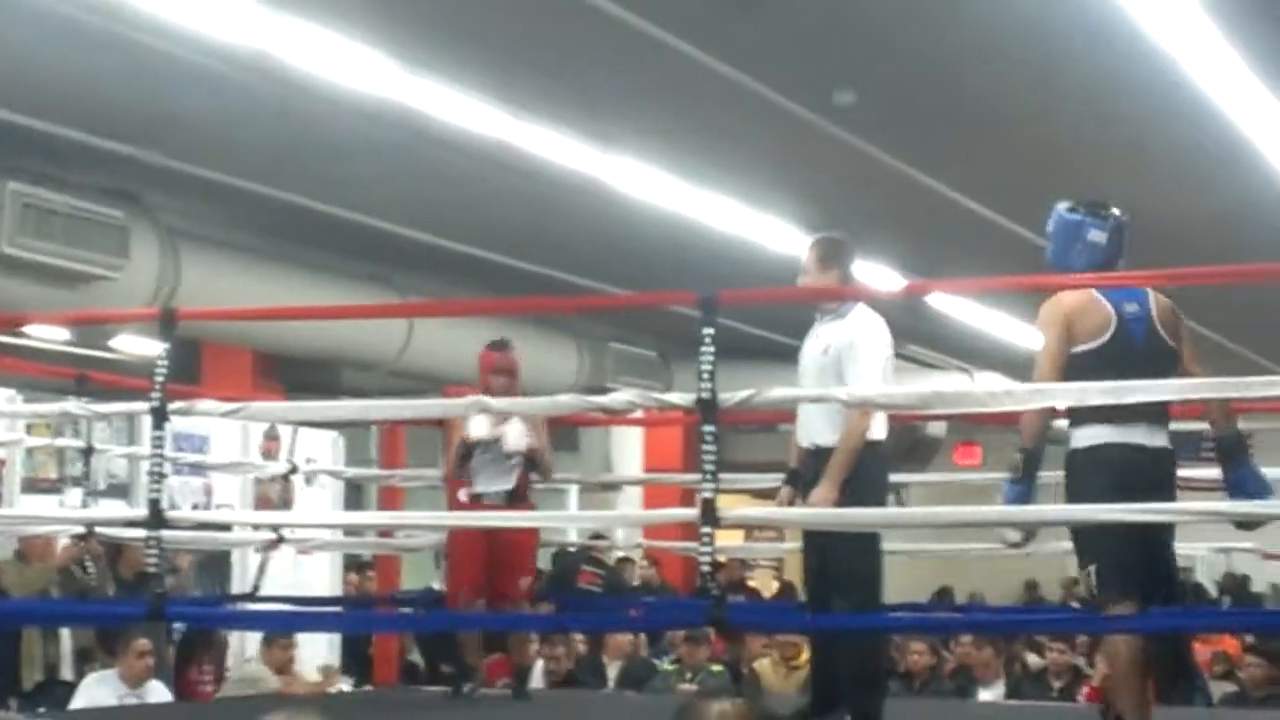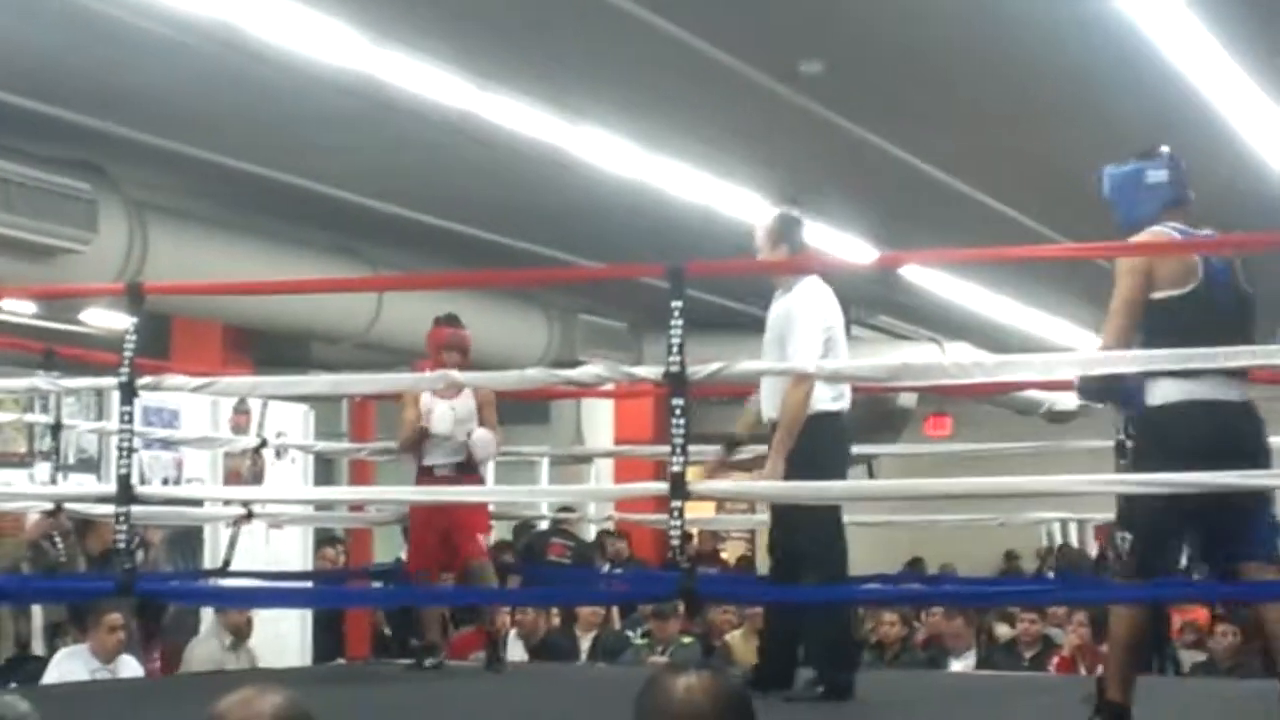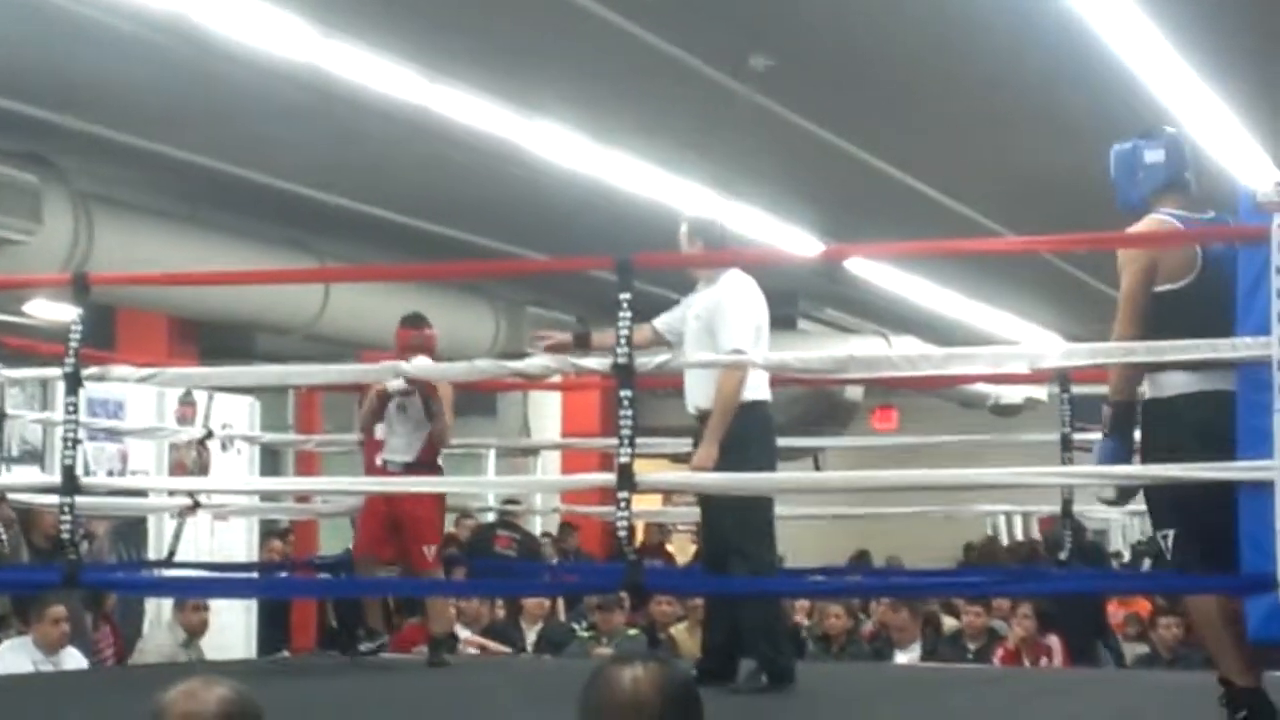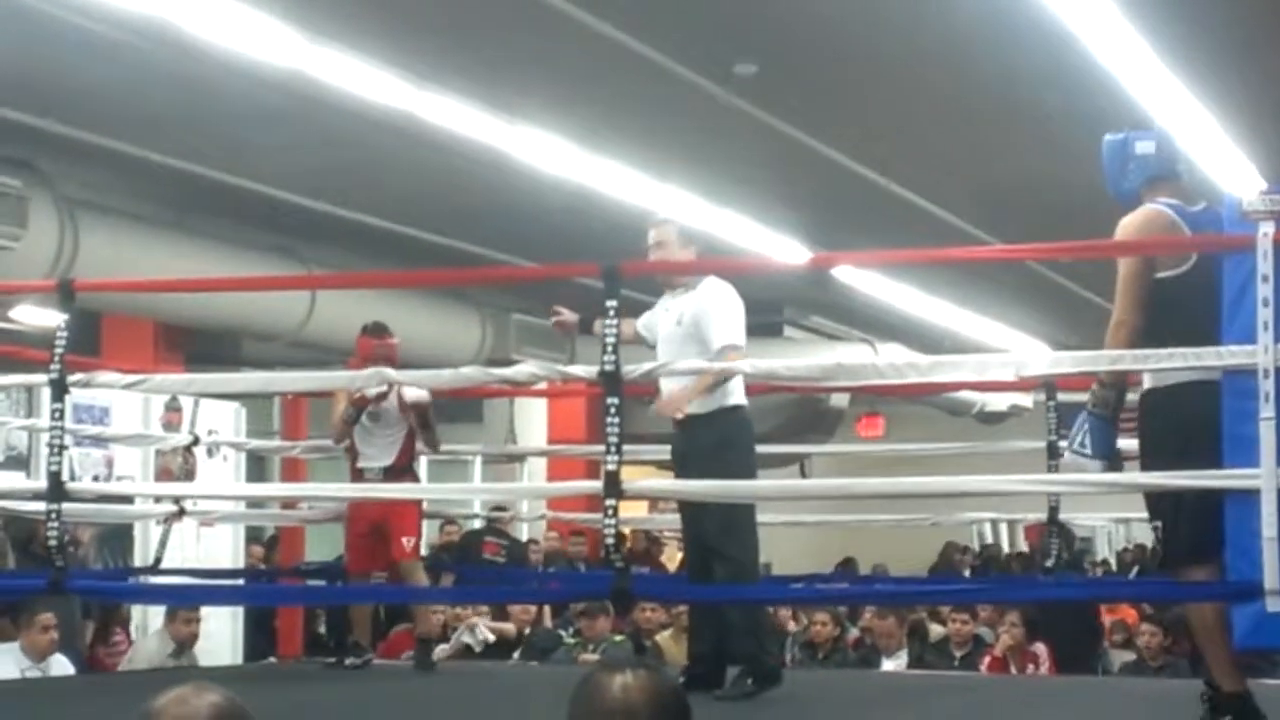
dt=0.5s
person 1, frame 1
left shoulder: (1064, 305)
right shoulder: (1160, 306)
left wrist: (1021, 477)
right wrist: (1237, 463)
left hip: (1100, 460)
right hip: (1154, 462)
left knee: (1117, 600)
right knee: (1146, 600)
person 1, frame 2
left shoulder: (1143, 249)
right shoulder: (1227, 255)
left elbow: (1115, 345)
left wrist: (1094, 382)
left hip: (1173, 423)
left knee: (1136, 572)
person 1, frame 3
left shoulder: (1146, 236)
left elbow: (1129, 340)
left wrist: (1115, 427)
left hip: (1179, 411)
left knee: (1191, 570)
right knee: (1227, 566)
person 1, frame 4
left shoulder: (1140, 224)
right shoulder: (1216, 223)
left elbow: (1126, 327)
right elbow: (1230, 320)
left wrist: (1098, 411)
left hip: (1175, 402)
right hip: (1227, 399)
left knee: (1190, 558)
right knee: (1214, 554)
person 2, frame 1
left shoulder: (862, 327)
right shoulder: (818, 330)
left elbow: (861, 411)
left wrist: (831, 483)
right wrist: (793, 476)
left hip: (854, 468)
right hip: (821, 466)
left knee: (854, 586)
right knee: (820, 586)
person 2, frame 2
left shoulder: (807, 299)
right shoulder: (789, 300)
left elbow: (802, 383)
right elbow: (772, 387)
left wrist: (777, 456)
right wrist: (732, 444)
left hip: (814, 436)
right hip: (796, 437)
left knee: (819, 555)
right knee: (786, 555)
left ankle: (834, 675)
right ankle: (775, 667)
person 2, frame 3
left shoulder: (734, 290)
right shoulder: (699, 299)
left elbow: (735, 370)
right elbow: (648, 333)
left wrist: (711, 442)
right wrist: (576, 339)
left hip: (741, 427)
right hip: (719, 430)
left knee: (748, 546)
right knee: (717, 548)
left ankle: (773, 663)
right ankle: (719, 659)
person 2, frame 4
left shoulder: (714, 294)
right shoulder: (669, 303)
left elbow: (734, 356)
right elbow: (635, 329)
left wrist: (688, 392)
right wrist: (582, 323)
left hip: (720, 431)
right hip: (692, 435)
left knee: (731, 549)
right knee: (699, 555)
left ankle: (759, 664)
right ankle: (707, 666)
person 3, frame 1
left shoulder: (530, 414)
right shoulder: (466, 412)
left elbow: (547, 470)
right elbow: (454, 468)
left wrist: (531, 452)
right wrist: (467, 446)
left hip: (515, 511)
right hip: (475, 510)
left knee: (516, 598)
right knee: (465, 595)
left ankle: (521, 674)
right ankle: (470, 669)
person 3, frame 2
left shoulder: (479, 388)
right shoulder: (416, 388)
left elbow: (494, 436)
right elbow: (404, 443)
left wrist: (485, 443)
right wrist: (423, 429)
left hip: (466, 484)
right hip: (428, 485)
left knee: (480, 563)
right knee: (425, 571)
left ankle: (493, 641)
right ankle: (433, 647)
person 3, frame 3
left shoulder: (440, 388)
right shoulder: (386, 379)
left elbow: (442, 439)
right elbow: (364, 426)
left wrist: (429, 398)
right wrist: (383, 396)
left hip: (422, 481)
right hip: (385, 478)
left knee: (428, 564)
right knee: (366, 556)
left ankle: (438, 643)
right ankle: (375, 632)
person 3, frame 4
left shoulder: (406, 391)
right shoulder: (348, 391)
left elbow: (433, 445)
right elbow: (337, 436)
left wrist: (425, 417)
right wrist: (358, 405)
left hip: (400, 486)
right hip: (363, 488)
left knee: (409, 562)
right knee: (358, 570)
left ankle: (425, 643)
right ankle: (361, 647)
